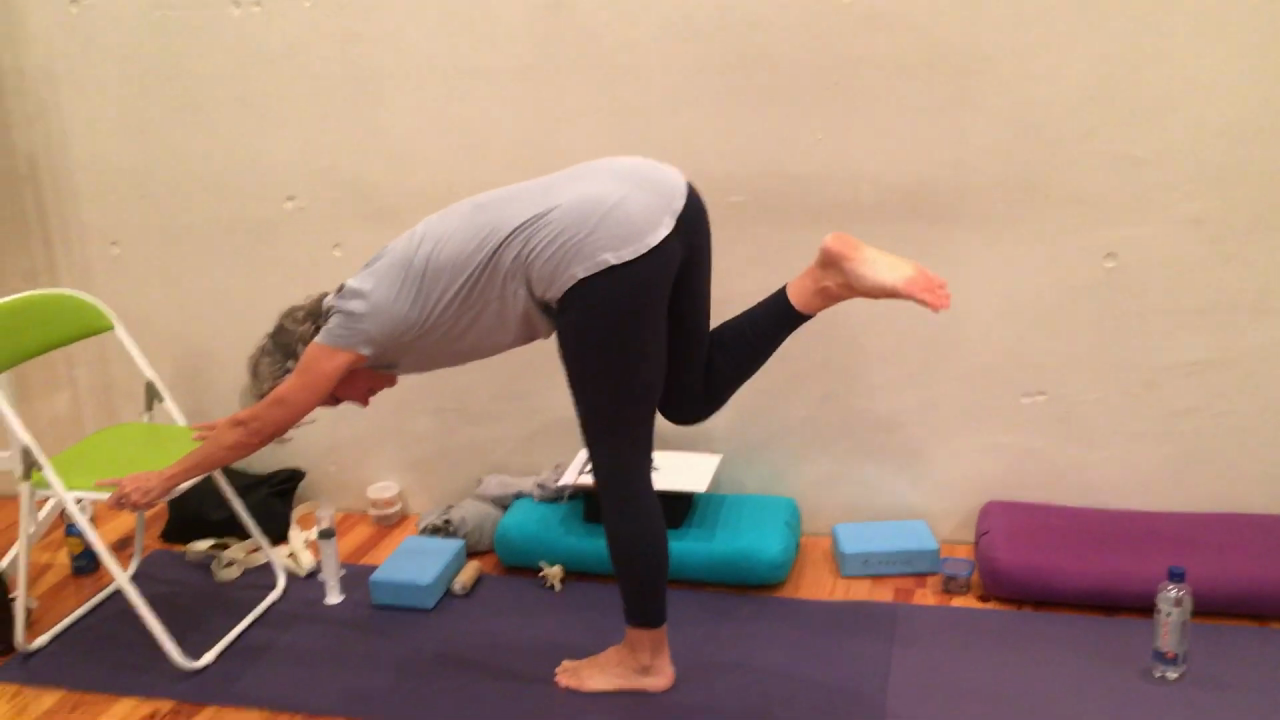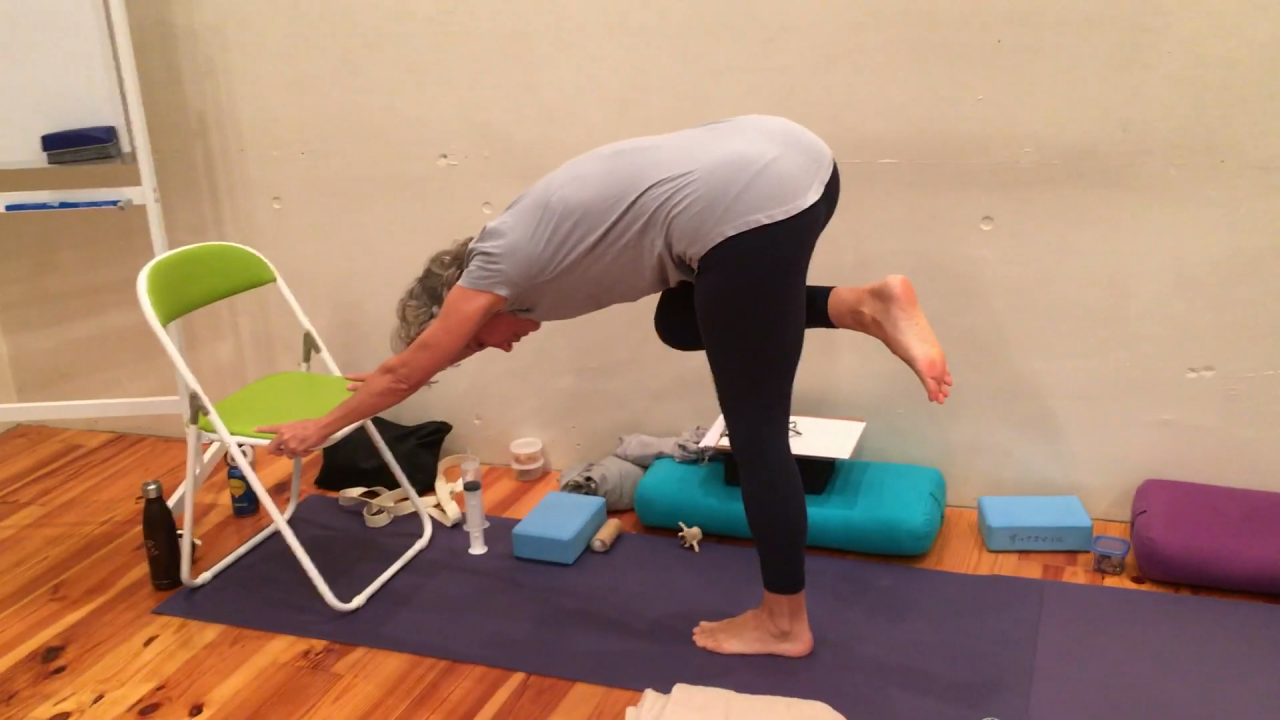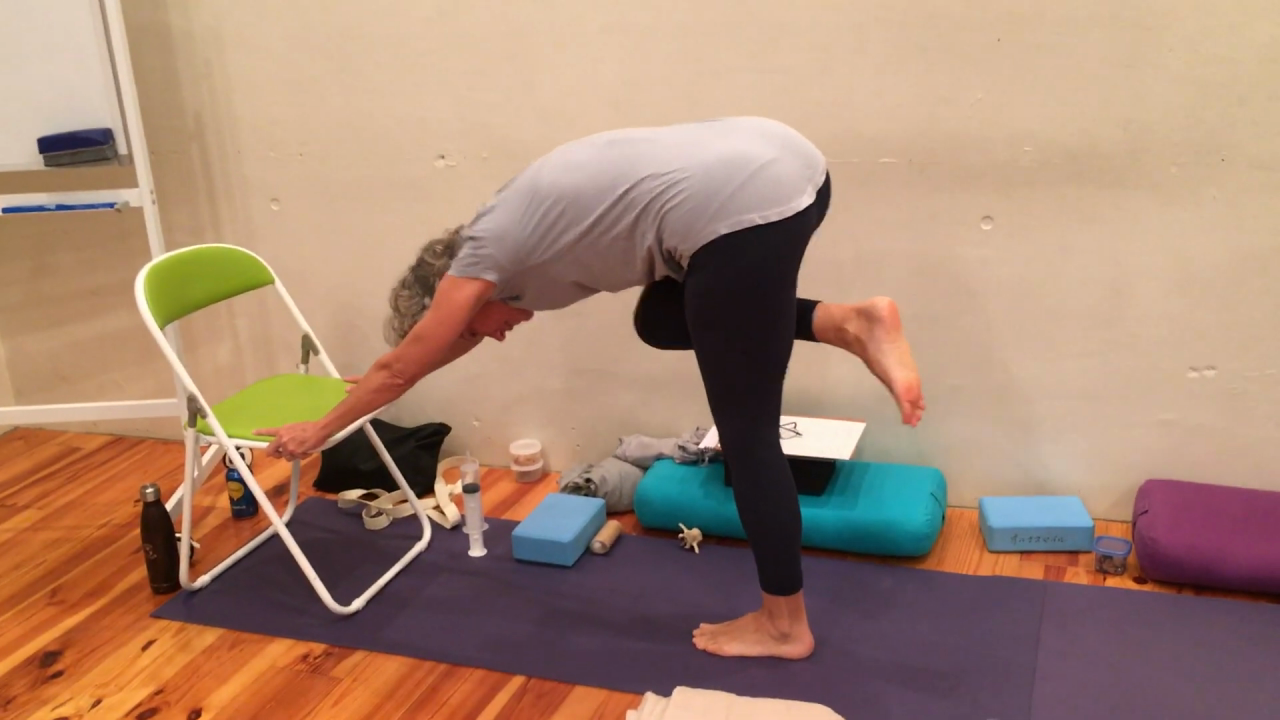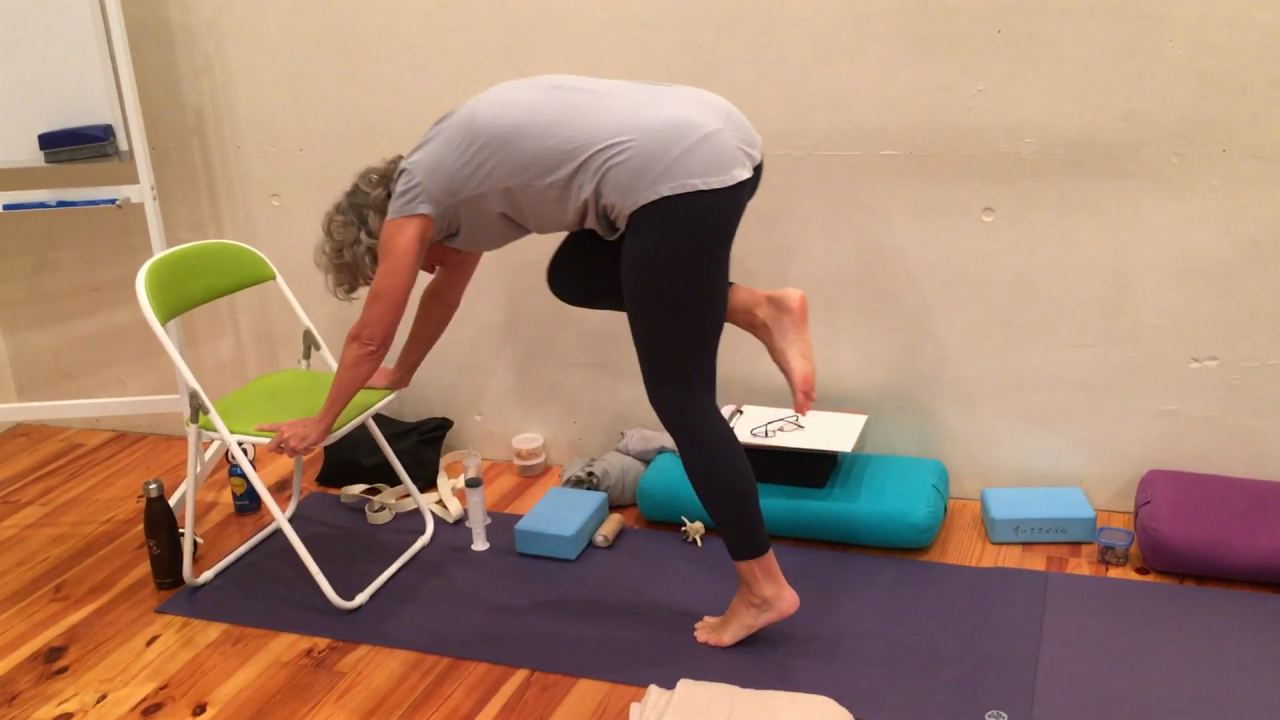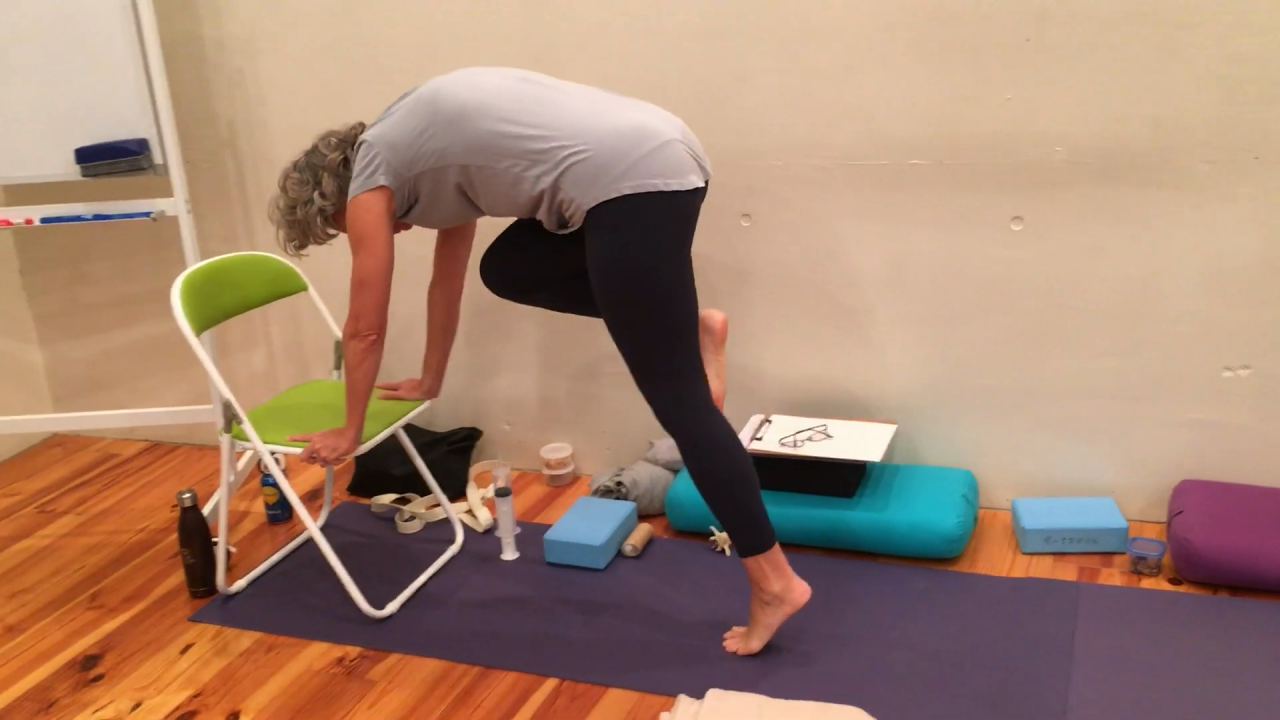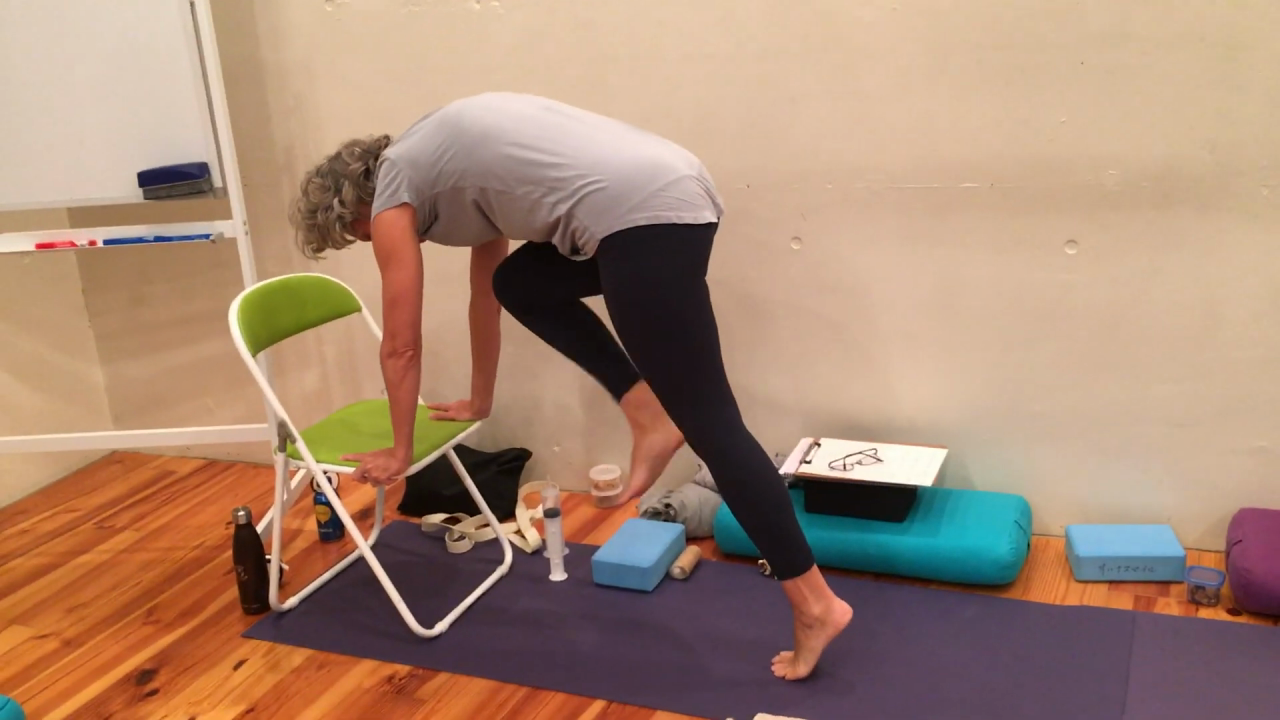
dt=0.7s
person 1, frame 1
left shoulder: (354, 327)
right shoulder: (374, 298)
left elbow: (261, 427)
left wrist: (162, 480)
right wrist: (241, 424)
left hip: (601, 249)
right hip: (651, 195)
left knee: (621, 470)
right knee: (689, 395)
left ankle: (644, 657)
right ankle: (824, 280)
person 1, frame 2
left shoulder: (492, 272)
right shoulder: (519, 245)
left elbow: (407, 373)
left wrist: (319, 429)
right wrist: (392, 379)
left hip: (748, 204)
right hip: (789, 158)
left knee: (755, 433)
right knee: (682, 324)
left ankle: (783, 624)
right ankle: (864, 307)
person 1, frame 3
left shoulder: (483, 257)
right shoulder: (508, 234)
left elbow: (399, 366)
left wrist: (318, 430)
right wrist: (380, 382)
left hip: (741, 208)
right hip: (781, 161)
left knee: (744, 434)
right knee: (662, 324)
left ankle: (783, 625)
right ankle: (847, 323)
person 1, frame 4
left shoulder: (411, 200)
right shoulder: (448, 178)
left elbow: (370, 337)
right elbow: (447, 289)
left wrist: (321, 424)
right wrist: (400, 375)
left hip: (680, 172)
right hip: (714, 139)
left knee: (681, 401)
right knee: (574, 278)
left ankle: (763, 590)
right ankle: (756, 308)
person 1, frame 5
left shoulder: (370, 176)
right shoulder: (420, 150)
left elbow: (364, 329)
right elbow: (447, 280)
left wrist: (349, 432)
right wrist: (429, 382)
left hip: (630, 180)
right hip: (659, 152)
left knee: (676, 399)
right knee: (506, 271)
left ankle: (774, 583)
right ankle: (685, 325)
person 1, frame 6
left shoulder: (392, 195)
right shoulder: (439, 161)
left elbow: (400, 346)
right elbow: (484, 296)
left wrist: (399, 452)
right wrist: (478, 402)
left hip: (643, 214)
right hip: (671, 186)
left knee: (708, 423)
right knee: (516, 284)
left ankle: (816, 606)
right ankle: (649, 415)
